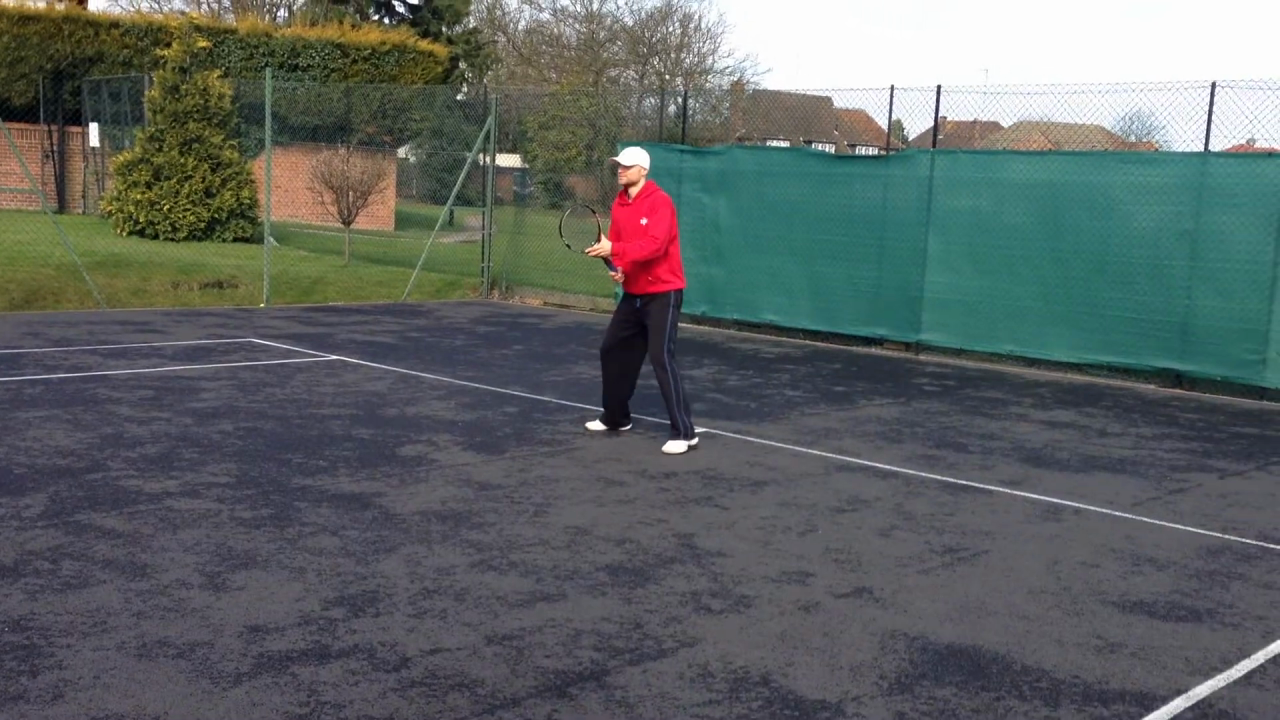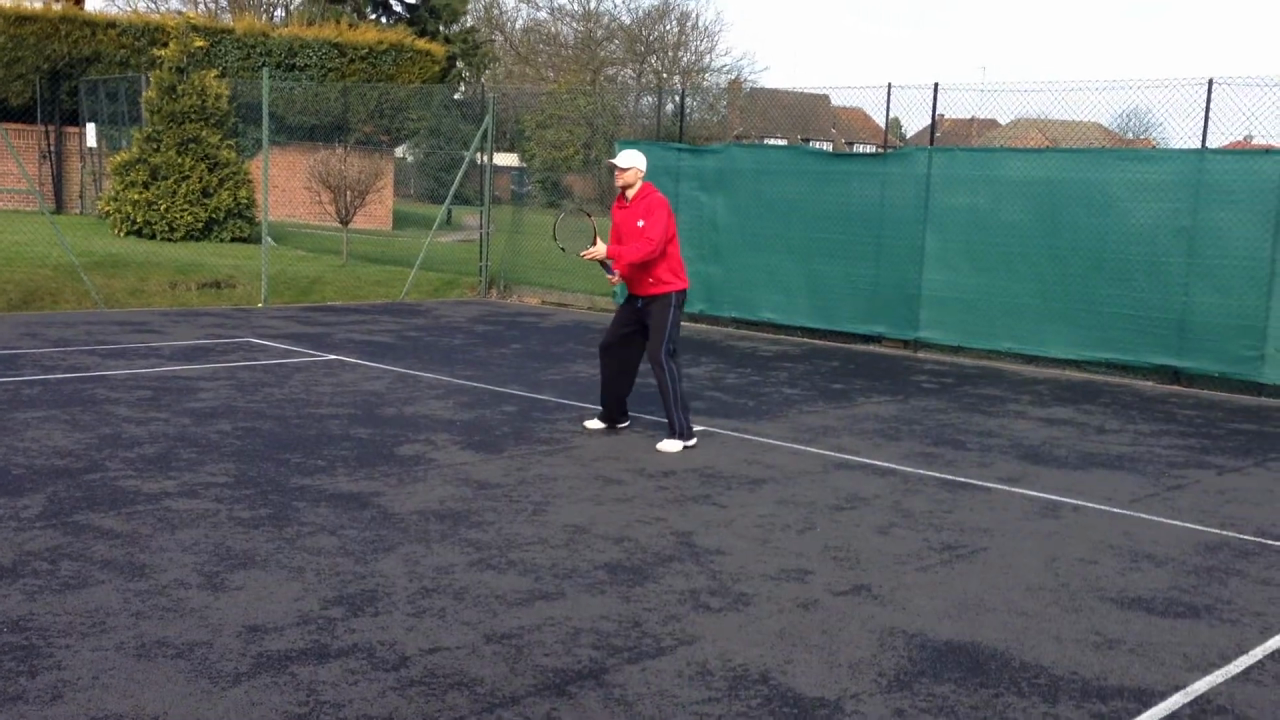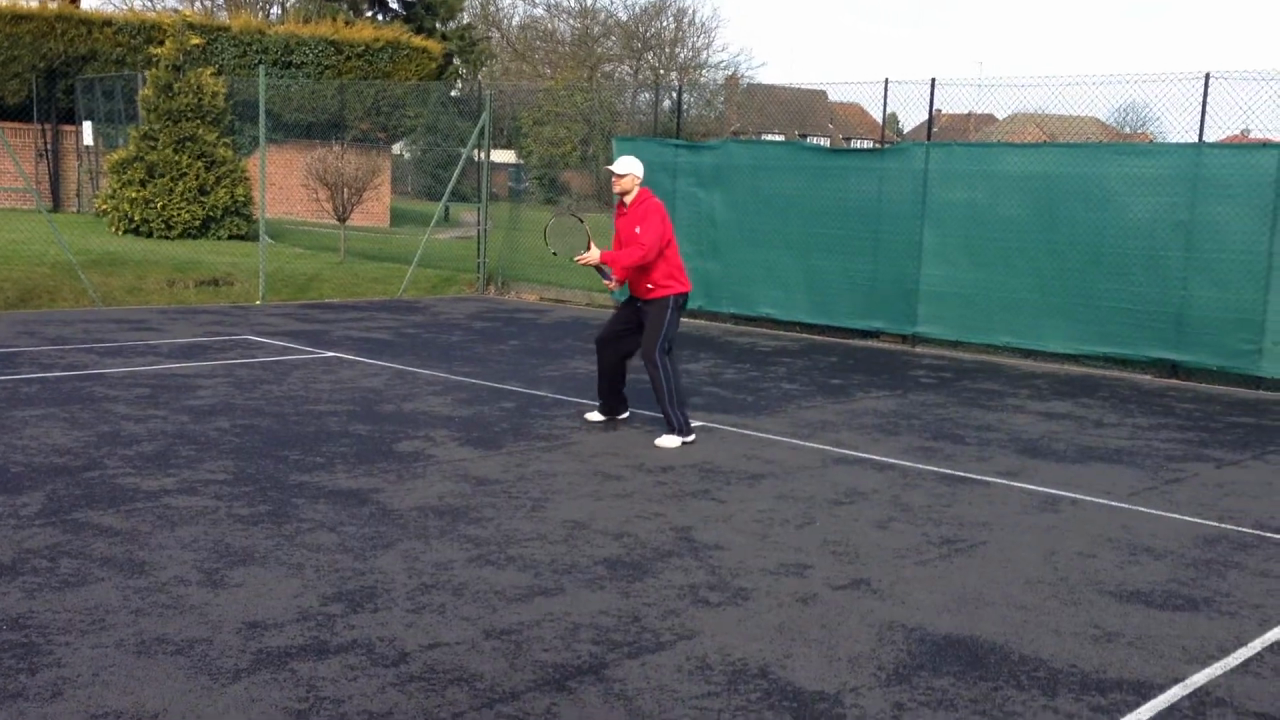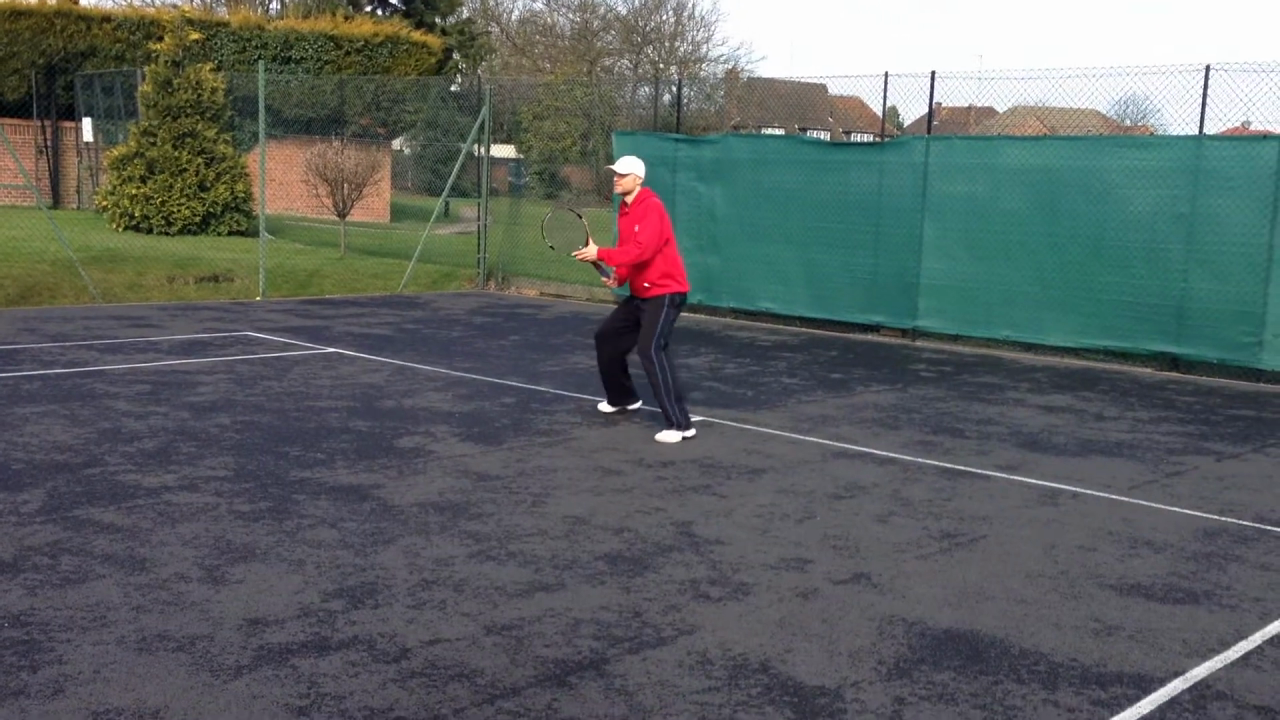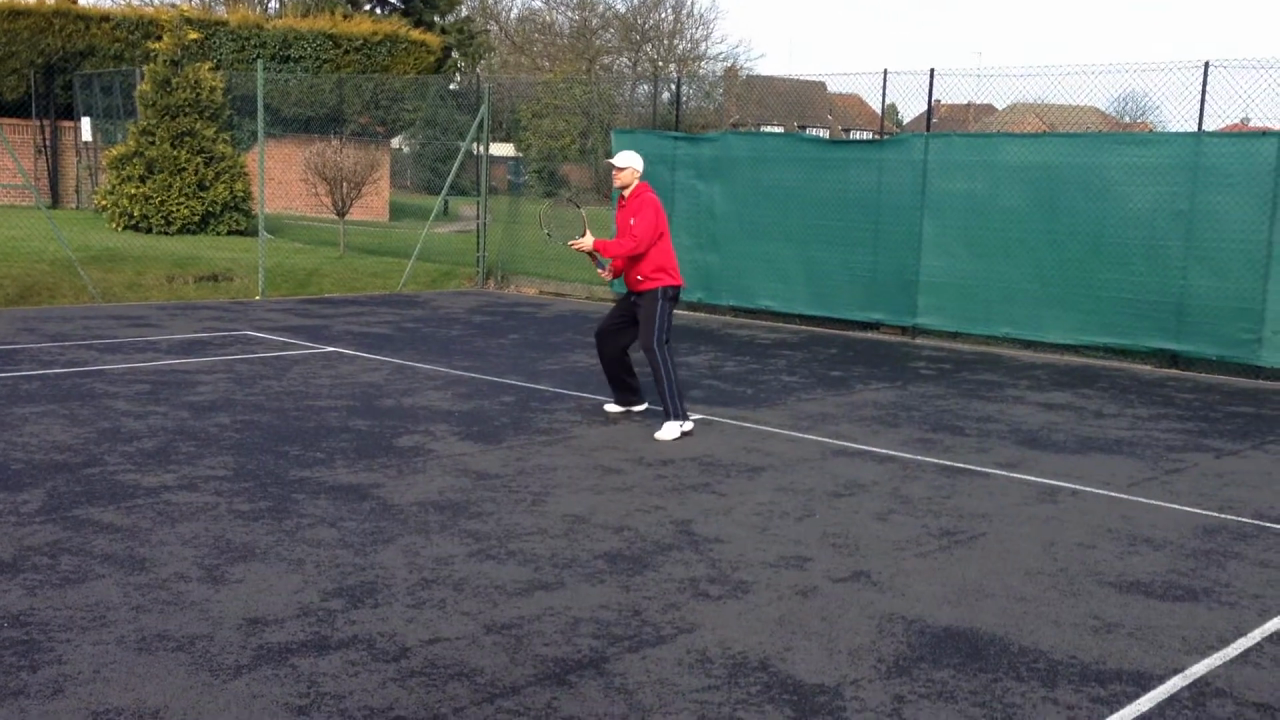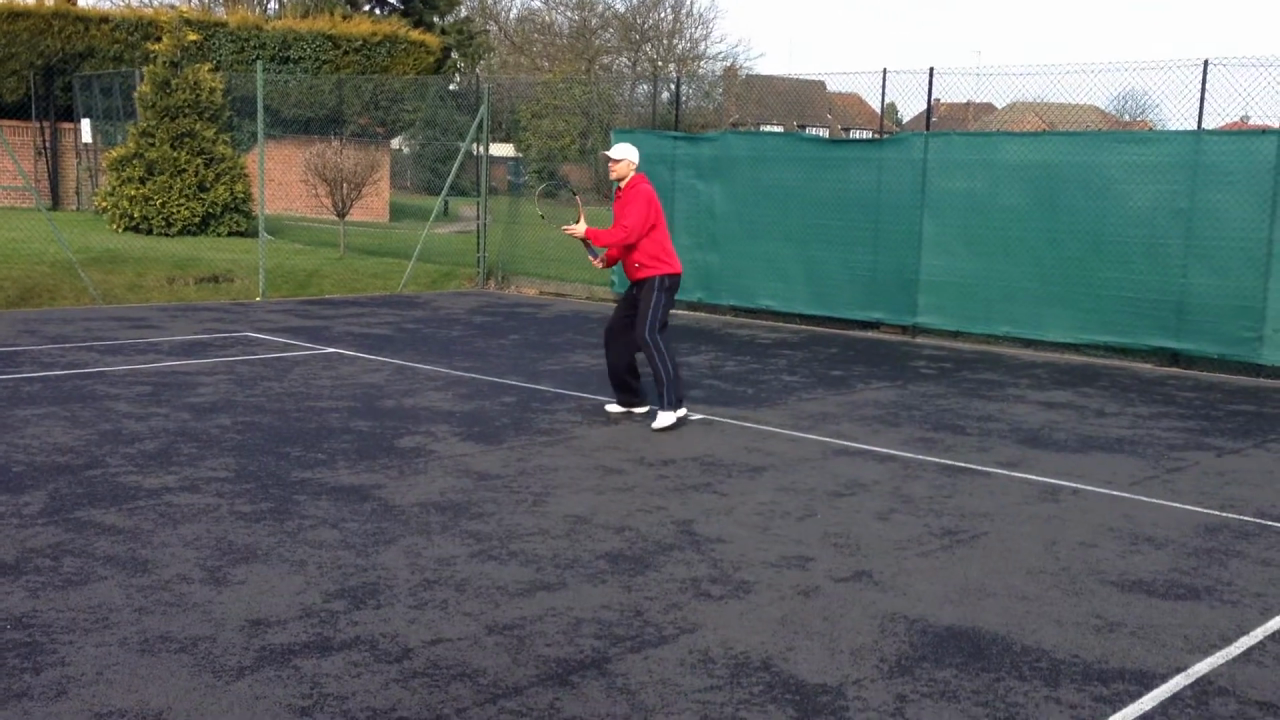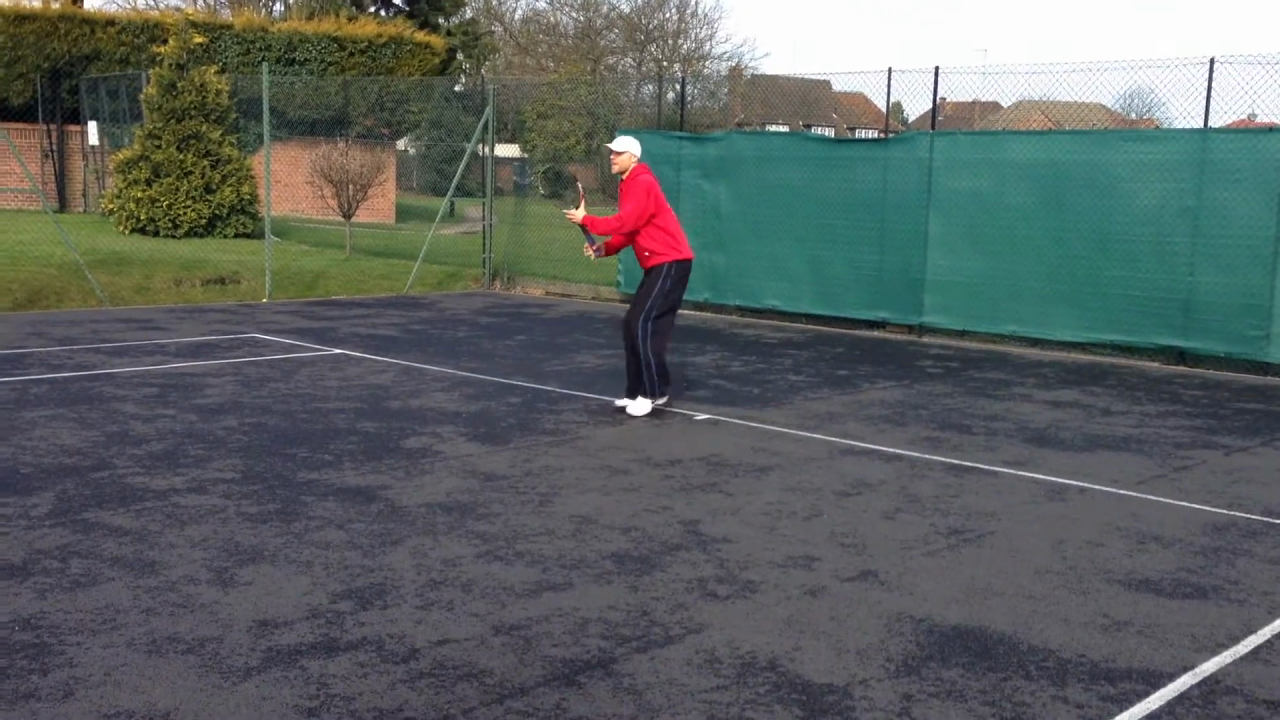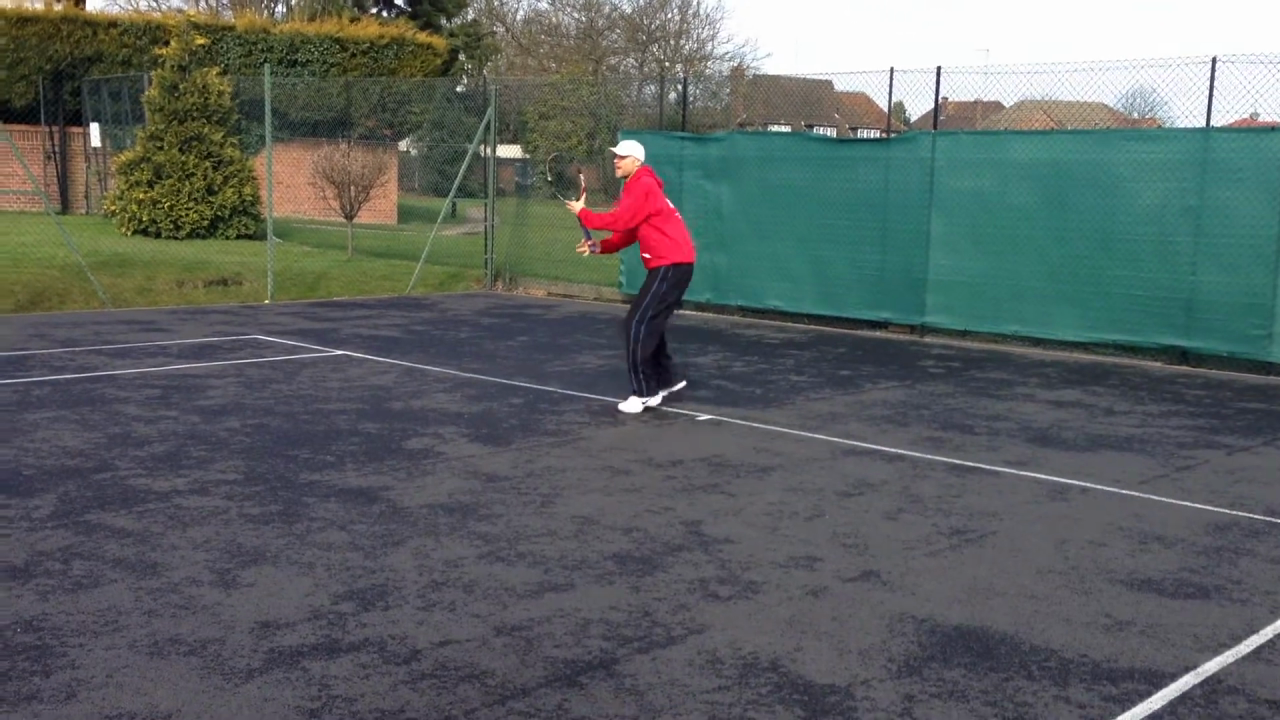
dt=0.1s
person 1, frame 1
left shoulder: (660, 201)
right shoulder: (619, 204)
left elbow: (654, 245)
right elbow: (615, 244)
left wrist: (614, 249)
right wrist: (618, 269)
left hip: (663, 293)
right hip: (633, 294)
left knee: (661, 357)
right knee: (612, 351)
left ankle: (683, 432)
right ankle: (615, 416)
person 1, frame 2
left shoulder: (656, 203)
right shoulder: (619, 207)
left elbow: (651, 247)
right elbow: (620, 246)
left wrist: (609, 253)
right wrist: (619, 272)
left hip: (667, 293)
right hip: (638, 294)
left knee: (660, 356)
right knee: (612, 348)
left ankle: (681, 432)
right ankle: (613, 415)
person 1, frame 3
left shoulder: (652, 208)
right shoulder: (621, 212)
left elbow: (645, 252)
left wrist: (603, 258)
right wrist: (617, 277)
left hip: (666, 295)
right hip: (639, 296)
left knee: (655, 355)
right knee: (608, 341)
left ankle: (680, 428)
right ankle: (613, 406)
person 1, frame 4
left shoulder: (652, 207)
right shoulder: (624, 211)
left elbow: (642, 251)
left wrist: (600, 255)
right wrist: (618, 277)
left hip: (665, 293)
right hip: (640, 294)
left knee: (652, 351)
right knee: (606, 337)
left ankle: (679, 424)
right ankle: (623, 397)
person 1, frame 5
left shoulder: (648, 201)
right shoulder: (622, 205)
left elbow: (637, 243)
left wrist: (596, 245)
right wrist: (613, 269)
left hip: (660, 287)
right hip: (636, 289)
left knee: (654, 345)
right knee: (607, 335)
left ankle: (677, 418)
right ankle: (629, 397)
person 1, frame 6
left shoulder: (642, 193)
right shoulder: (623, 195)
left elbow: (629, 235)
right elbow: (624, 240)
left wrist: (588, 233)
right wrist: (606, 259)
left hip: (660, 275)
right hip: (642, 279)
left knee: (651, 336)
right knee: (616, 334)
left ankle: (672, 404)
right ankle: (631, 398)
person 1, frame 7
left shoulder: (643, 183)
right shoulder: (627, 186)
left elbow: (626, 223)
right elbow: (627, 230)
left wrist: (586, 220)
right wrist: (605, 248)
left hip: (670, 263)
right hip: (657, 265)
left knee: (645, 325)
right knee: (633, 324)
left ankle: (653, 392)
right ankle: (640, 391)
person 1, frame 8
left shoulder: (643, 186)
right shoulder: (637, 187)
left elbow: (616, 220)
right elbow: (629, 232)
left wrist: (582, 212)
right wrist: (599, 247)
left hip: (672, 265)
right hip: (676, 265)
left knee: (638, 325)
right knee: (650, 323)
left ankle: (644, 392)
right ankle: (668, 379)
